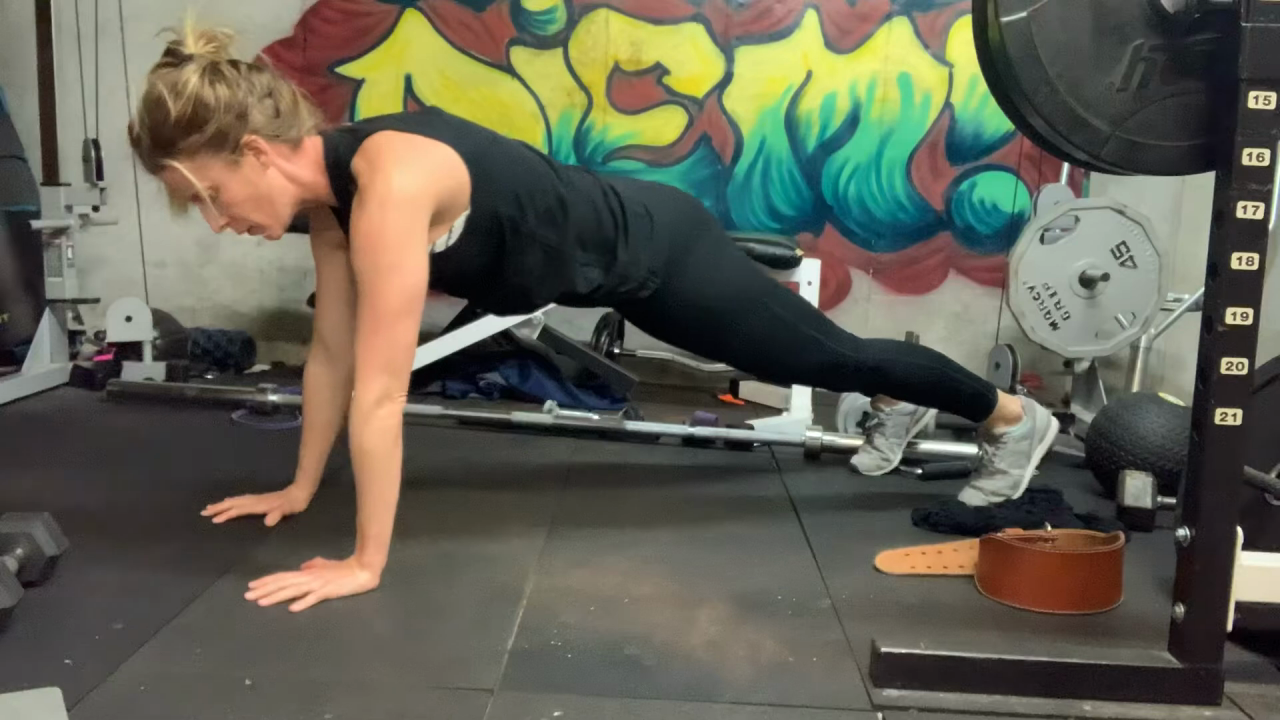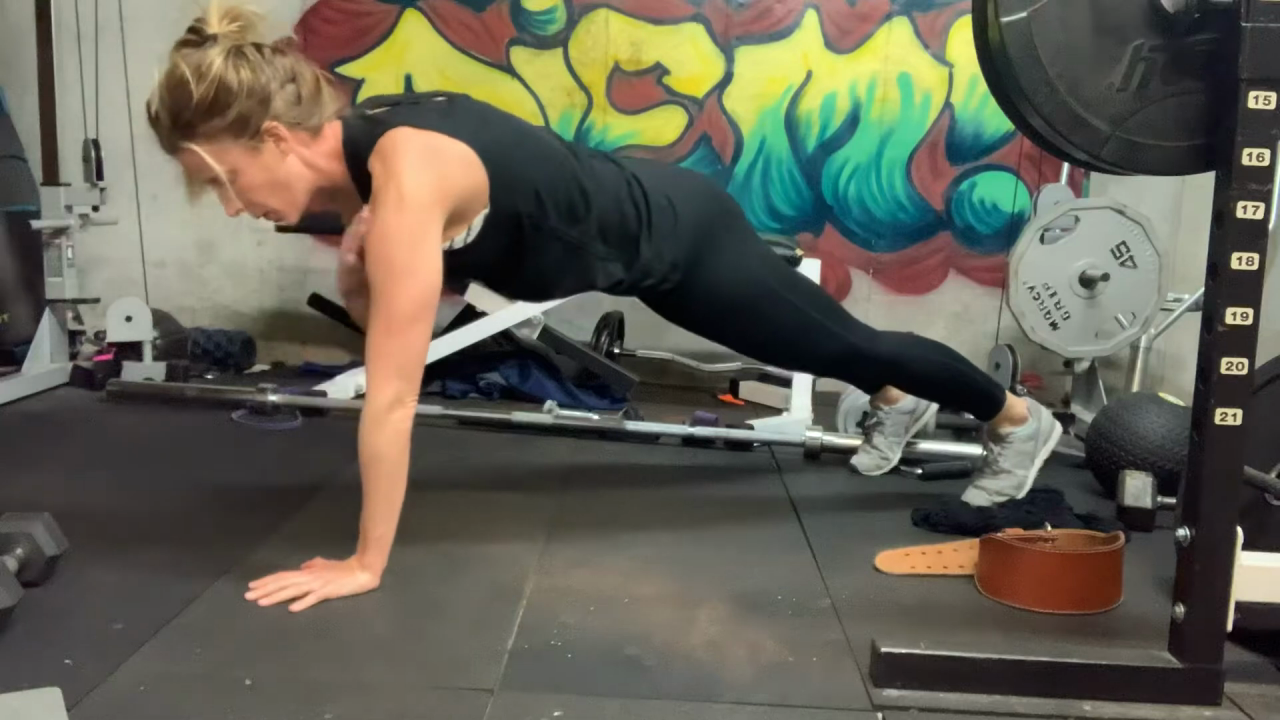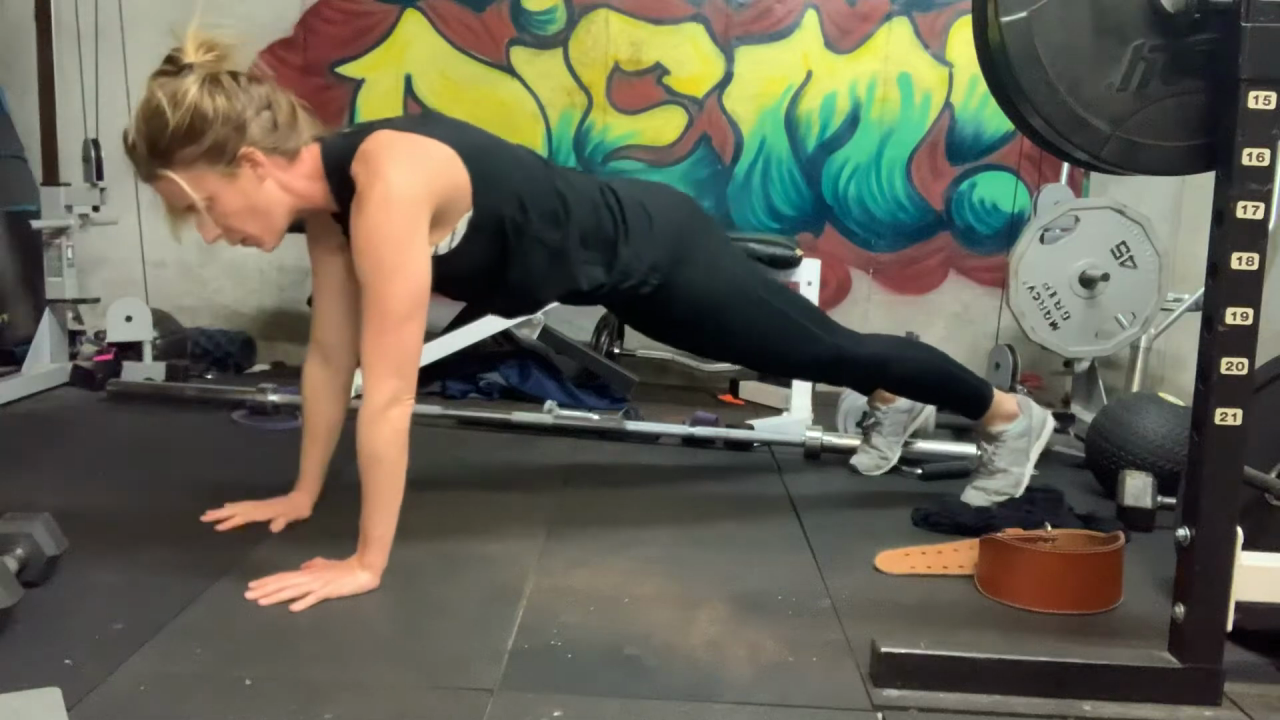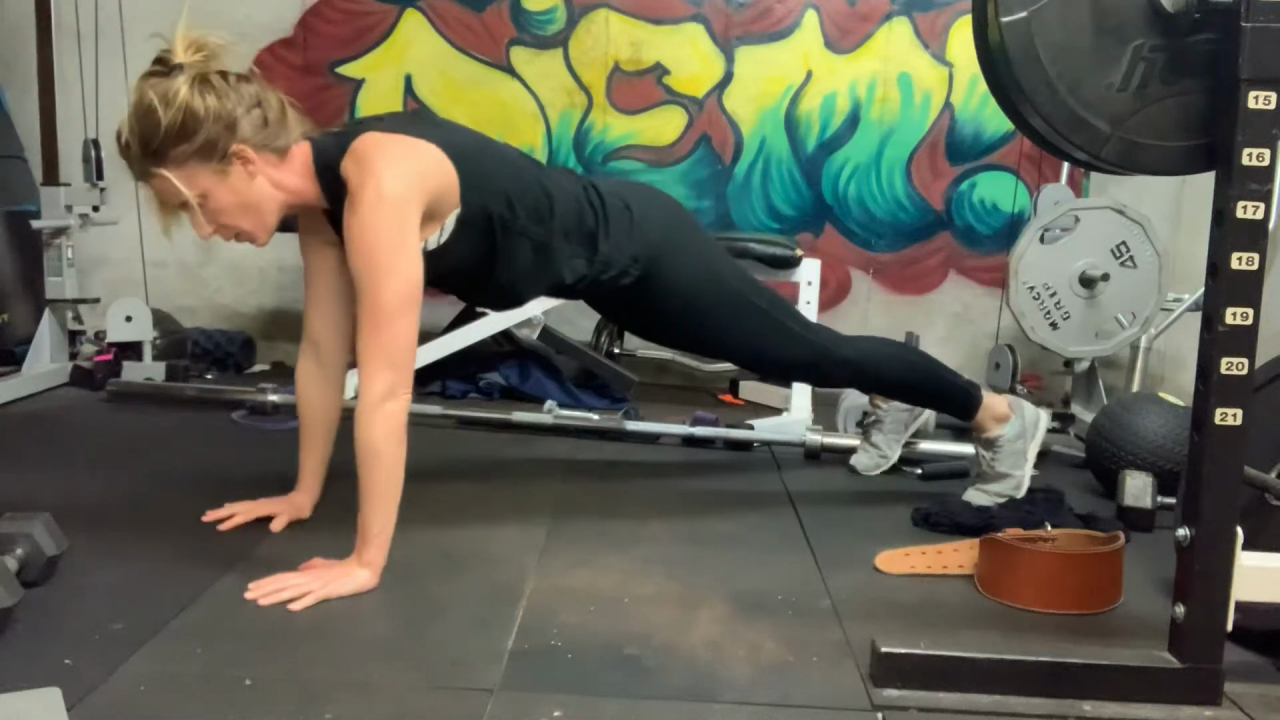
dt=0.5s
person 1, frame 1
left shoulder: (389, 179)
right shoulder: (330, 186)
left elbow: (380, 393)
right elbow: (333, 351)
left wrist: (365, 563)
right wrist: (300, 489)
left hip: (656, 251)
right hip: (617, 251)
left knee: (823, 356)
right knee: (808, 357)
left ankle: (1014, 419)
right ankle: (898, 405)
person 1, frame 2
left shoulder: (405, 171)
right shoulder: (355, 148)
left elbow: (392, 393)
right elbow: (392, 308)
left wrist: (365, 565)
right wrist: (359, 267)
left hip: (678, 234)
right hip: (635, 218)
left knee: (837, 345)
right knee: (821, 345)
left ankle: (1020, 421)
right ankle: (896, 405)
person 1, frame 3
left shoulder: (387, 180)
right shoulder: (326, 190)
left elbow: (388, 394)
right elbow: (331, 356)
left wrist: (366, 562)
right wrist: (301, 494)
left hip: (654, 250)
right hip: (614, 257)
left knee: (824, 350)
right knee: (804, 354)
left ankle: (1012, 416)
right ankle: (895, 401)
person 1, frame 4
left shoulder: (377, 178)
right shoulder: (317, 194)
left elbow: (386, 386)
right elbow: (323, 352)
left wrist: (366, 561)
right wrist: (304, 492)
left hip: (635, 247)
right hip: (592, 264)
left knee: (806, 352)
right knee: (780, 354)
left ankle: (1002, 419)
right ankle: (896, 407)
